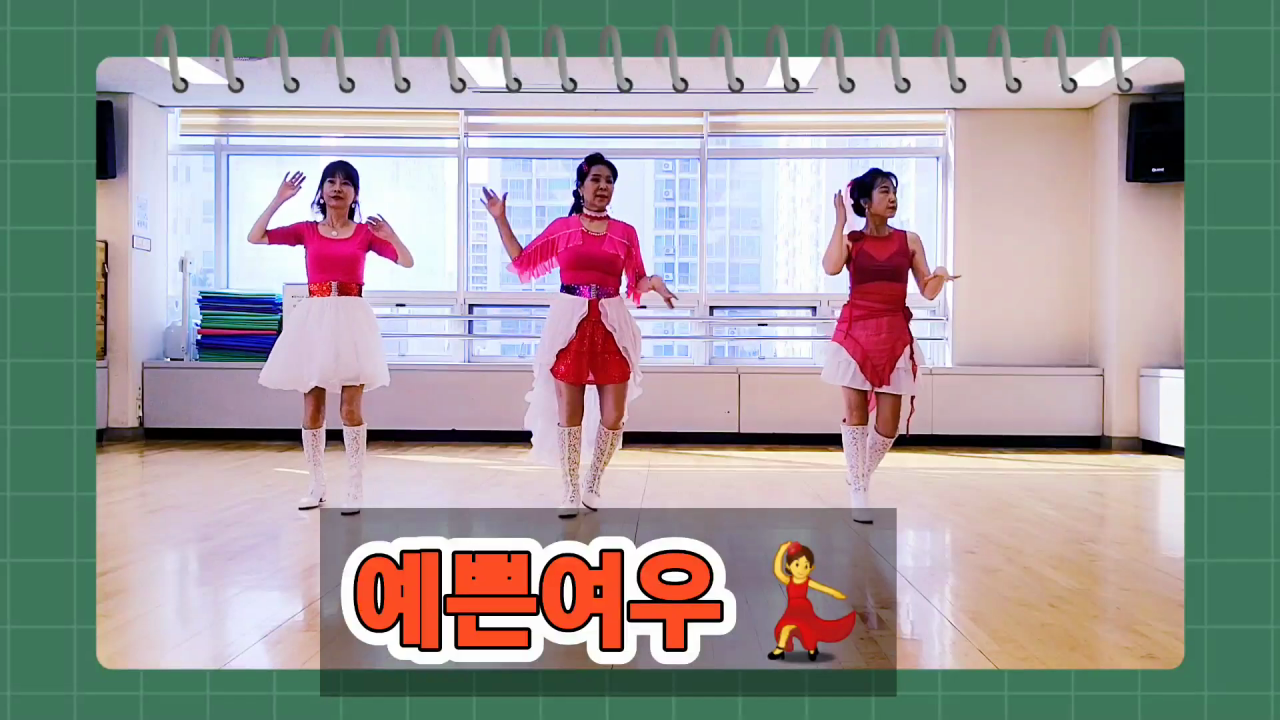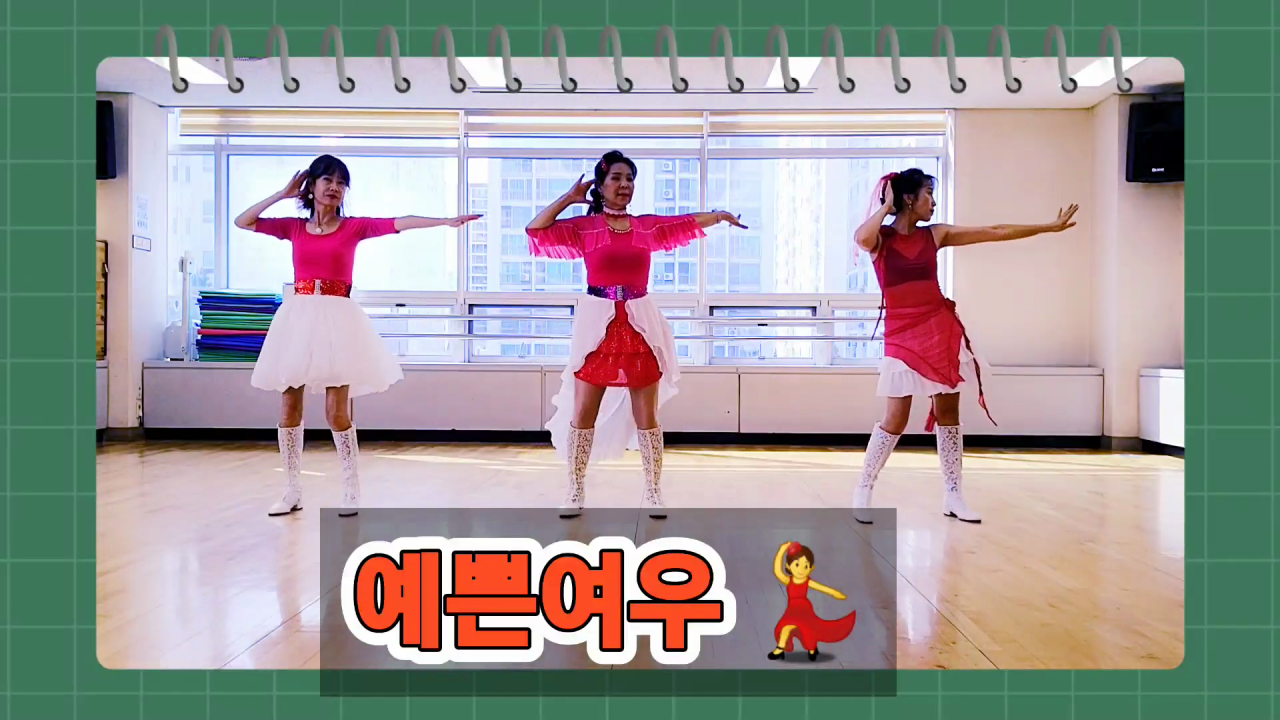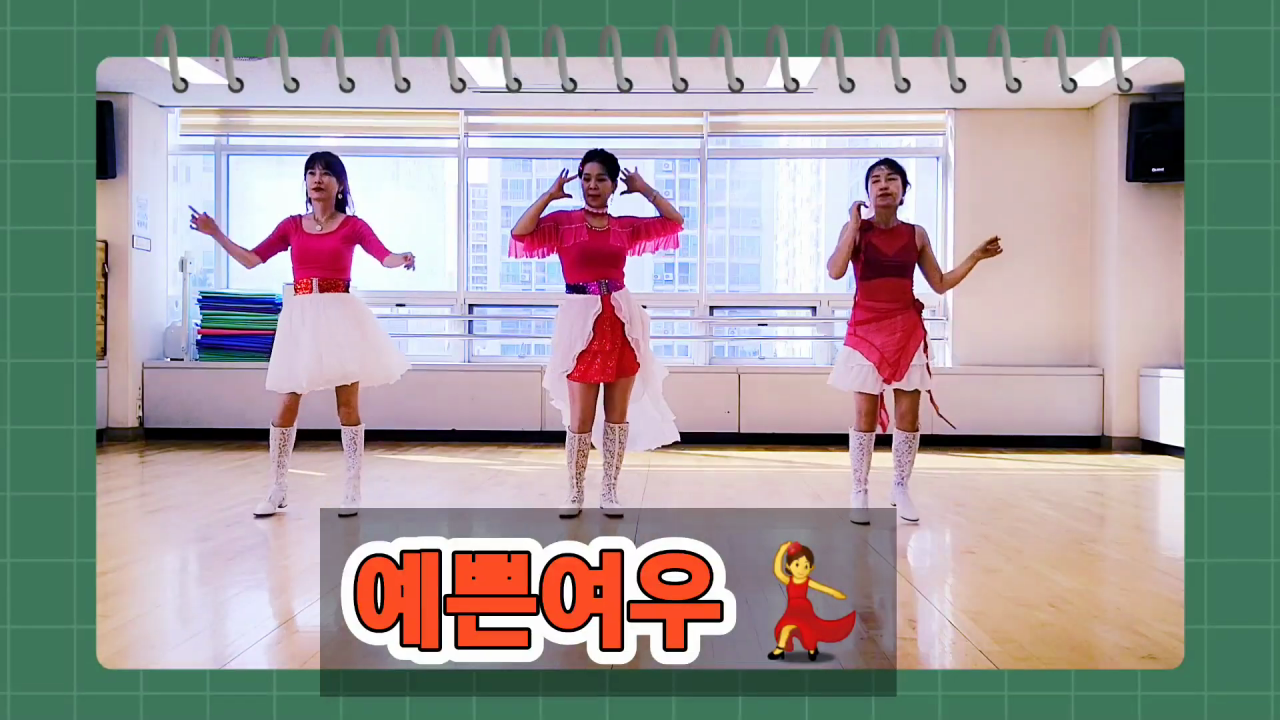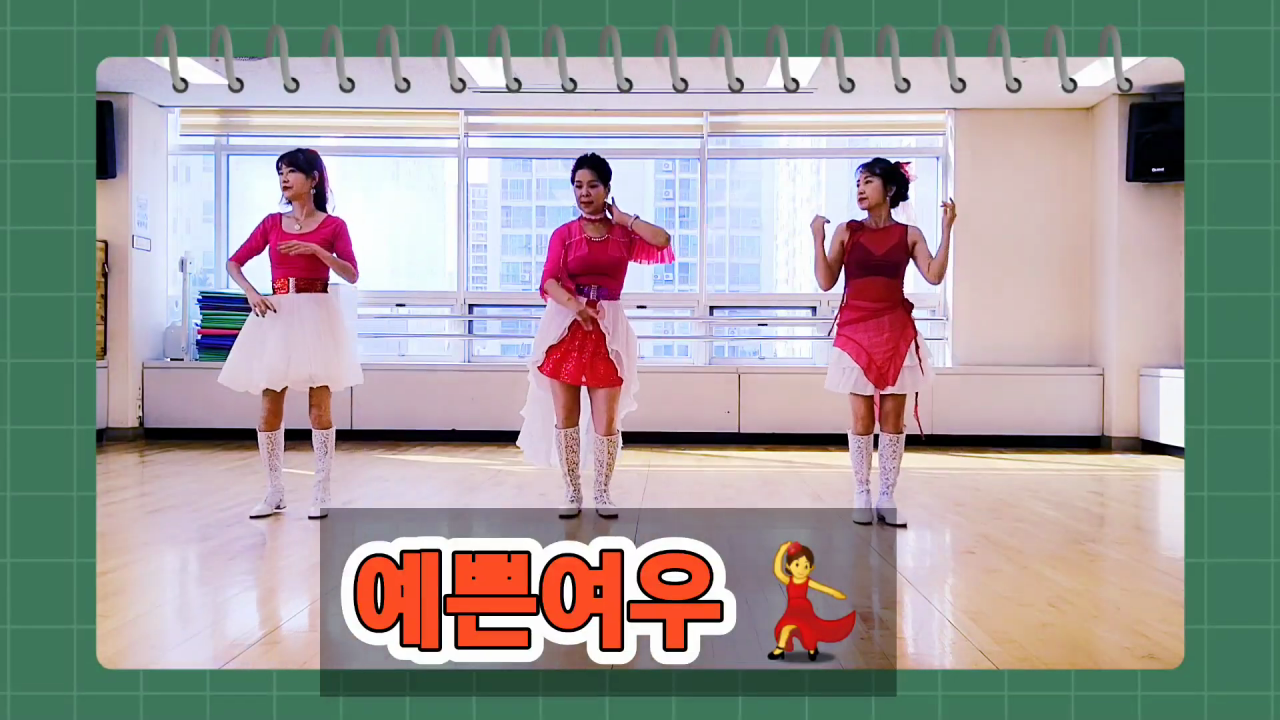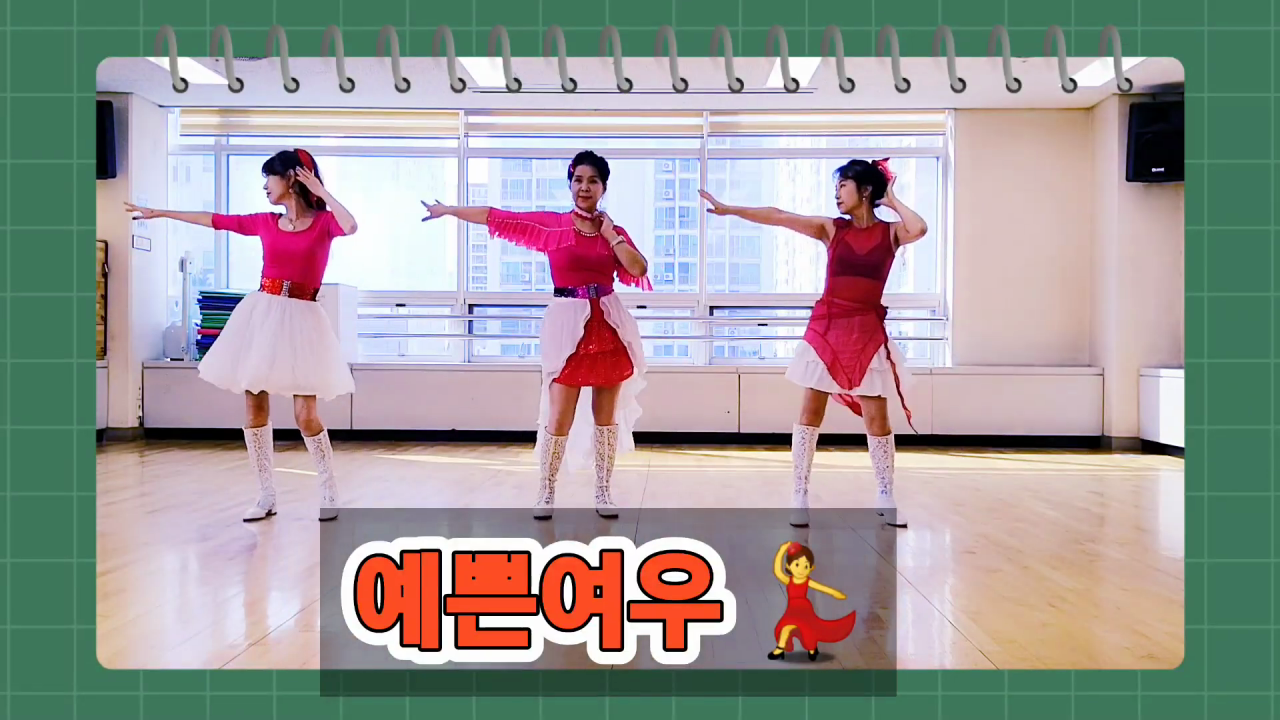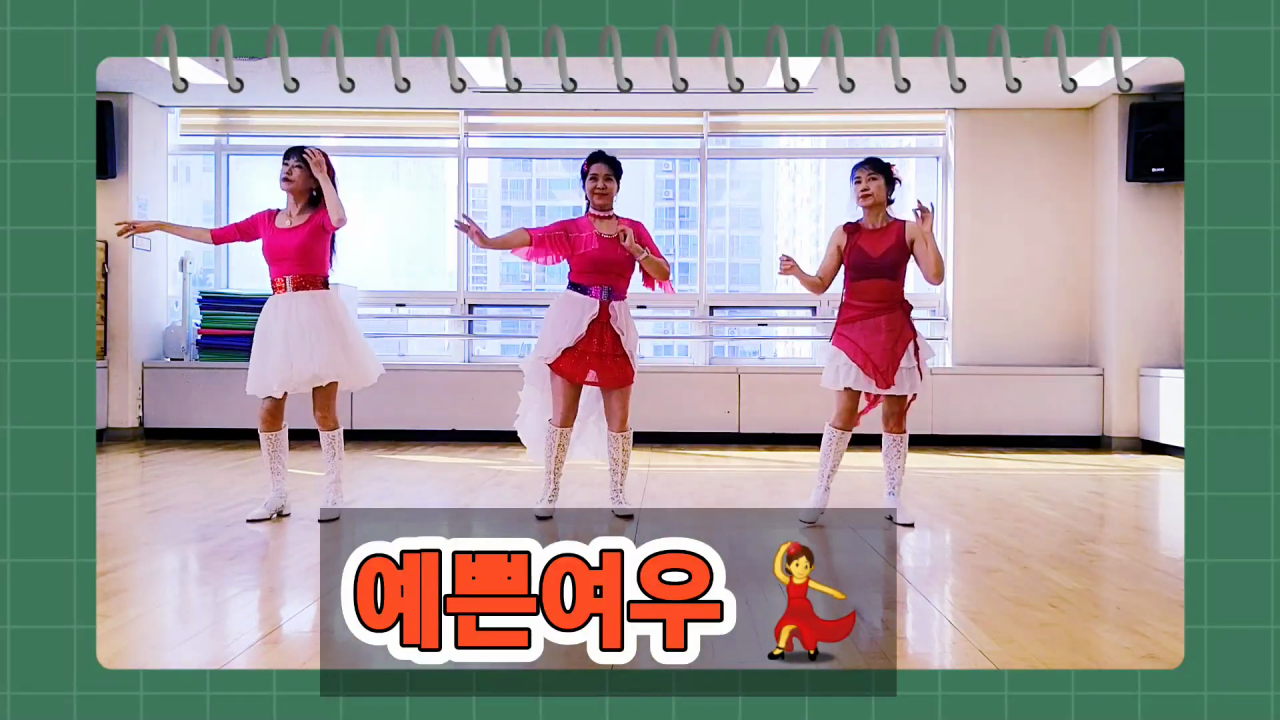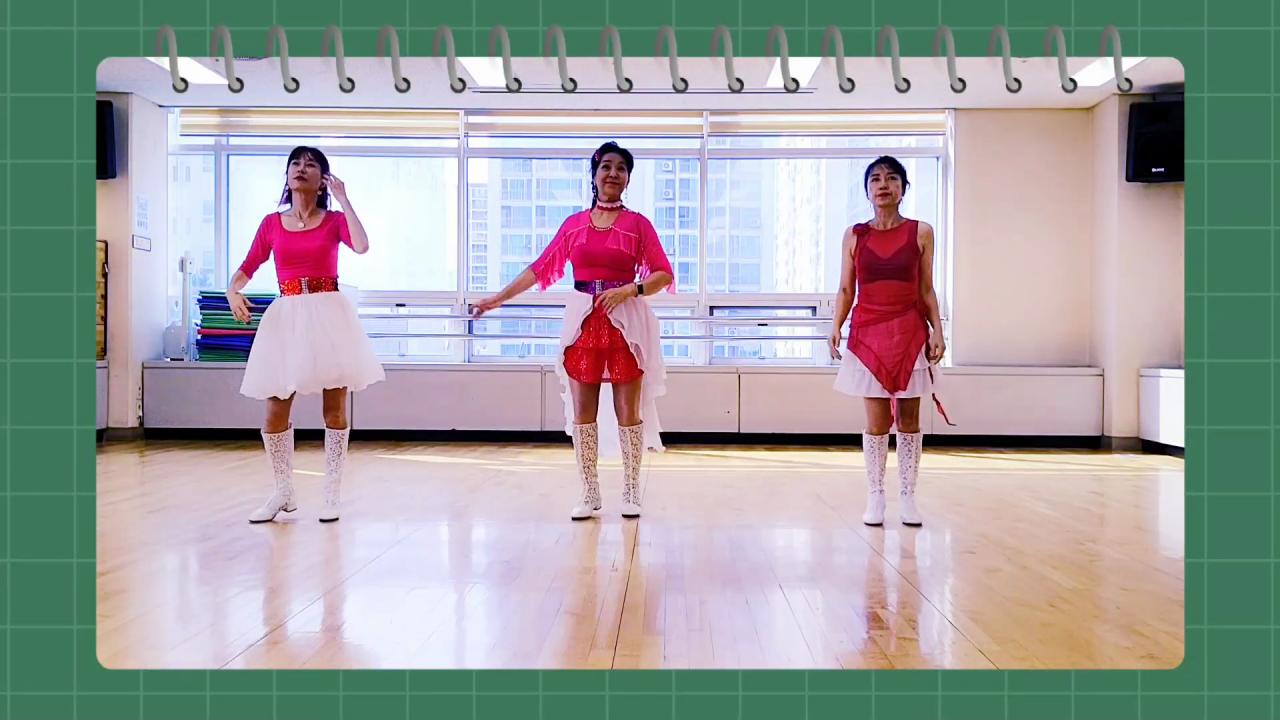
dt=0.5s
person 1, frame 1
left shoulder: (625, 233)
right shoulder: (561, 228)
left elbow: (637, 280)
right elbow: (523, 263)
left wrist: (654, 284)
right wrist: (500, 219)
left hip: (612, 326)
right hip: (568, 324)
left knee: (613, 416)
right knee: (569, 415)
left ankle: (592, 483)
right ankle: (571, 490)
person 1, frame 2
left shoulder: (649, 226)
right shoulder: (583, 228)
left elbow: (690, 222)
right elbow: (535, 229)
left wrist: (722, 214)
right wrist: (569, 198)
left hip: (640, 324)
right hip: (598, 324)
left knee: (646, 416)
right knee: (582, 414)
left ankle: (653, 492)
right ankle: (575, 492)
person 1, frame 3
left shoulder: (626, 227)
right shoulder: (562, 222)
left elbow: (674, 223)
right elbow: (520, 233)
left wrist: (645, 189)
right wrist: (550, 194)
left hip: (620, 320)
right hip: (580, 321)
left knee: (618, 413)
right knee: (580, 417)
left ankle: (610, 491)
right ankle: (575, 492)
person 1, frame 4
left shoulder: (627, 233)
right shoulder: (564, 234)
left elbow: (663, 243)
right elbow: (551, 281)
left wrist: (624, 218)
right wrist: (578, 307)
left hip: (610, 328)
right hip: (566, 327)
left knee: (606, 420)
right knee: (566, 416)
left ankle: (602, 491)
right ankle: (572, 491)
person 1, frame 5
left shoulder: (615, 233)
right shoulder: (549, 225)
left elbow: (639, 269)
right elbow: (495, 217)
left wrist: (609, 234)
right wrist: (446, 210)
left hip: (609, 325)
right hip: (568, 323)
left knee: (606, 416)
right knee: (558, 419)
left ankle: (603, 491)
right ankle: (546, 492)
person 1, frame 6
left shoulder: (634, 229)
right shoulder: (568, 228)
left elbow: (662, 273)
right elbow: (531, 239)
left wrist: (634, 250)
right wrist: (489, 242)
left hip: (613, 327)
right hip: (570, 323)
left knee: (618, 419)
right knee: (562, 414)
left ankle: (617, 492)
right ankle: (550, 492)
person 1, frame 7
left shoulder: (638, 223)
right shoulder: (573, 224)
left elbow: (663, 274)
right elbow: (541, 268)
left wrist: (629, 291)
right wrist: (499, 297)
left hip: (625, 322)
right hip: (582, 320)
left knee: (628, 413)
right knee: (582, 411)
left ankle: (631, 492)
right ankle: (590, 493)
person 2, frame 1
left shoulder: (366, 234)
right shoulder: (306, 230)
left elbow: (407, 261)
right elbow: (255, 237)
left wrist: (391, 236)
right wrist: (280, 200)
left hip: (351, 318)
right hip: (314, 318)
left knee: (350, 409)
right knee: (313, 409)
left ankle: (354, 489)
right ankle: (317, 485)
person 2, frame 2
left shoulder: (354, 227)
right shoulder: (293, 227)
left elbow: (400, 223)
right elbow: (242, 222)
left wrist: (446, 221)
right wrist: (282, 195)
left hip: (337, 318)
right hip: (298, 318)
left knee: (337, 413)
right knee: (290, 408)
left ankle: (351, 491)
right ankle: (293, 491)
person 2, frame 3
left shoulder: (353, 226)
right shoulder: (292, 226)
left elbow: (385, 257)
right elbow: (253, 259)
left wrist: (402, 259)
right wrist: (216, 234)
left hip: (341, 316)
right hip: (300, 317)
left knee: (348, 409)
right knee: (286, 408)
left ankle: (352, 491)
right ankle: (277, 490)
person 2, frame 4
left shoulder: (333, 225)
right shoulder: (271, 224)
left elbow: (352, 273)
right elbow: (234, 262)
left wrist: (315, 249)
right wrist: (249, 291)
left hip: (316, 315)
right hip: (275, 316)
left knee: (319, 411)
right knee: (269, 411)
left ankle: (321, 492)
right ankle: (275, 491)
person 2, frame 5
left shoulder: (324, 222)
right shoulder: (265, 223)
left elbow: (351, 227)
right elbow: (214, 220)
left wrist: (321, 191)
right wrist: (158, 213)
left hip: (300, 319)
right hip: (260, 316)
left knee: (306, 417)
right knee: (255, 409)
left ankle: (329, 491)
right ankle: (266, 494)
person 2, frame 6
left shoulder: (320, 217)
right shoulder: (265, 220)
left elbow: (339, 220)
right elbow: (214, 236)
left wrist: (322, 175)
right wrist: (158, 226)
left hip: (319, 312)
right hip: (281, 314)
left knee: (325, 410)
right knee: (269, 411)
left ankle: (333, 494)
right ankle: (278, 496)
person 2, frame 7
left shoulder: (335, 220)
right shoulder: (271, 223)
left elbow: (362, 247)
right elbow: (246, 268)
left wrist: (343, 199)
right wrist: (233, 293)
left hip: (328, 315)
right hip: (286, 316)
left knee: (334, 411)
right knee: (274, 413)
left ankle: (332, 494)
right ankle: (283, 491)
person 3, frame 1
left shoulder: (909, 240)
right shoulder: (850, 239)
left elbow: (928, 291)
right elbow: (831, 268)
left wrist: (939, 277)
right wrist: (840, 221)
left hip: (895, 335)
right hip: (854, 333)
left knee: (889, 424)
right knee: (856, 414)
left ankle: (860, 476)
right ankle: (859, 492)
person 3, frame 2
left shoulder: (935, 235)
right shoulder: (880, 238)
left elbow: (994, 233)
right elbow: (861, 238)
left wrist: (1050, 226)
right wrist: (886, 206)
left hip: (943, 332)
right hip: (904, 337)
left knee: (948, 416)
right knee: (895, 420)
left ankle: (953, 495)
right ankle: (864, 489)
person 3, frame 3
left shoulder: (916, 235)
right shoulder: (856, 230)
left elbow: (941, 284)
right elbow: (835, 271)
left wrist: (976, 256)
right wrist: (854, 224)
left hip: (908, 330)
right hip: (867, 330)
left knee: (908, 417)
right knee: (865, 417)
left ankle: (901, 491)
right ankle: (859, 493)
person 3, frame 4
left shoulder: (909, 234)
right shoulder: (847, 230)
left elbow: (934, 276)
right elbow: (825, 282)
left wrist: (946, 228)
right wrist: (818, 239)
left hip: (896, 330)
right hip: (855, 331)
left knee: (893, 418)
right knee: (862, 419)
left ankle: (887, 496)
right ankle: (862, 491)
person 3, frame 5
left shoulder: (891, 232)
right shoulder: (830, 228)
left elbow: (920, 229)
right elbow: (776, 216)
left wrist: (893, 202)
right wrist: (728, 209)
left hip: (868, 332)
right hip: (827, 329)
left knee: (877, 419)
right knee: (810, 413)
left ankle: (886, 496)
right ankle: (799, 493)
person 3, frame 6
left shoulder: (907, 230)
right shoulder: (844, 234)
left elbow: (935, 277)
right elbow: (820, 284)
left wrist: (927, 231)
right wrist: (796, 273)
left hip: (895, 330)
right hip: (851, 330)
left knee: (895, 418)
right knee: (844, 415)
left ankle: (893, 497)
right ankle: (821, 490)
person 3, frame 7
left shoulder: (921, 232)
right shoulder: (854, 235)
left elbow: (926, 290)
right elbow: (846, 290)
left wrist: (937, 332)
right wrist: (835, 330)
left hip: (910, 332)
right hip: (867, 334)
left knee: (909, 418)
right knee: (876, 420)
left ankle: (907, 496)
right ankle: (875, 495)
